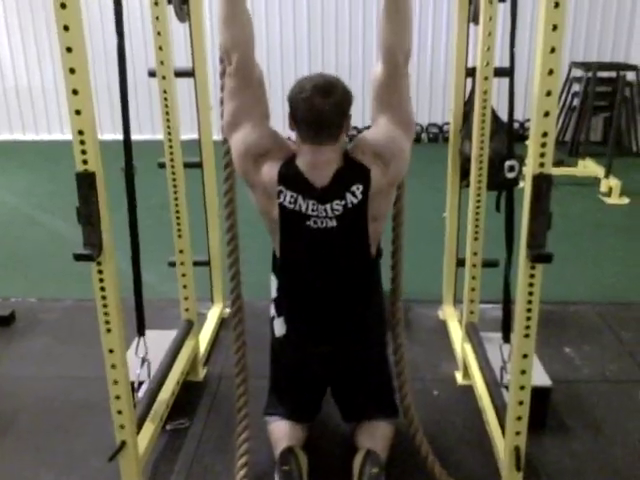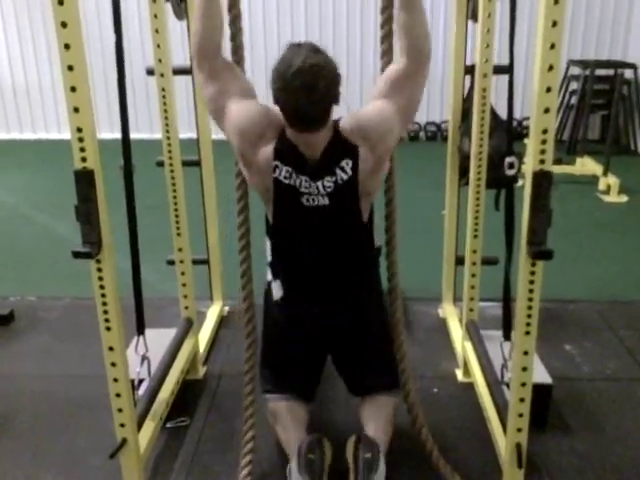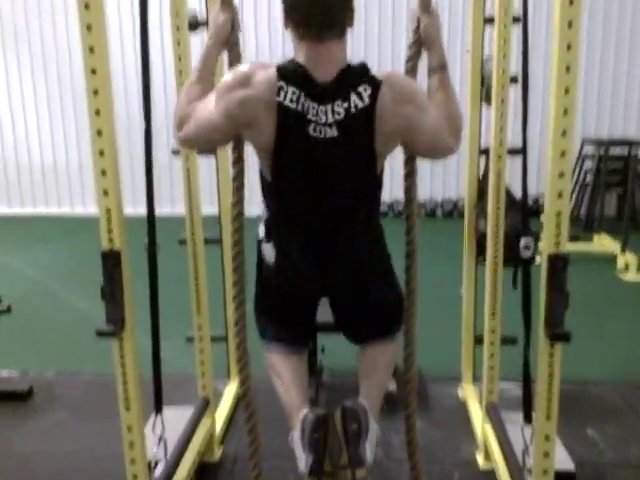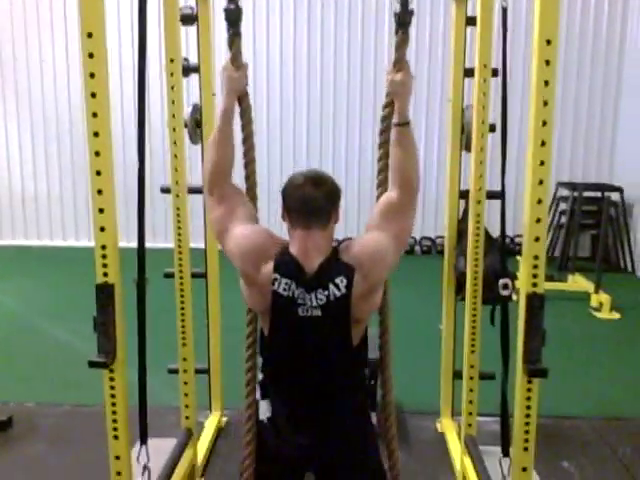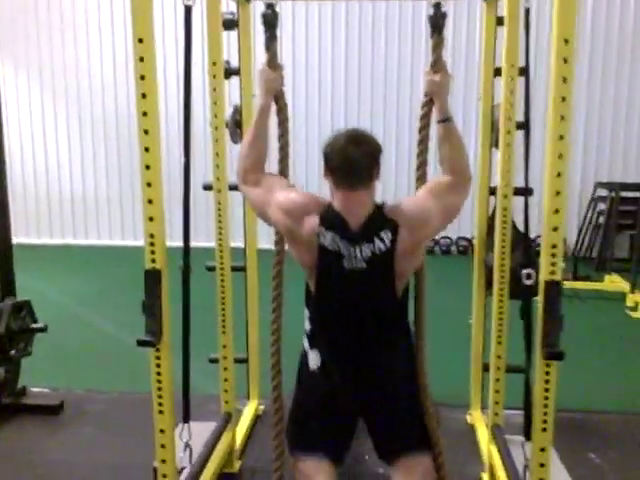
dt=0.7s
person 1, frame 1
left shoulder: (265, 172)
right shoulder: (377, 170)
left elbow: (238, 62)
right elbow: (395, 63)
left hip: (294, 332)
right hip: (360, 333)
left knee: (285, 413)
right knee: (376, 414)
person 1, frame 2
left shoulder: (256, 144)
right shoulder: (367, 142)
left elbow: (207, 63)
right elbow: (415, 61)
left hip: (289, 299)
right hip: (358, 298)
left knee: (283, 390)
right knee: (379, 387)
person 1, frame 3
left shoulder: (252, 88)
right shoulder: (392, 95)
left elbow: (186, 128)
right elbow: (449, 139)
left wrist: (213, 45)
right wrist: (436, 56)
left hip: (287, 252)
right hip: (359, 253)
left knee: (281, 339)
right knee: (382, 331)
left ankle: (302, 425)
right ankle: (365, 417)
person 1, frame 4
left shoulder: (260, 266)
right shoulder: (364, 269)
left elbow: (217, 186)
right elbow: (404, 191)
left wrist: (228, 100)
right wrist: (401, 108)
left hip: (280, 423)
right hip: (344, 422)
person 1, frame 5
left shoulder: (304, 224)
right shoulder: (407, 227)
left elbow: (249, 177)
right elbow: (459, 180)
left wrist: (265, 100)
right wrist: (441, 106)
left hip: (325, 365)
right hip: (390, 366)
